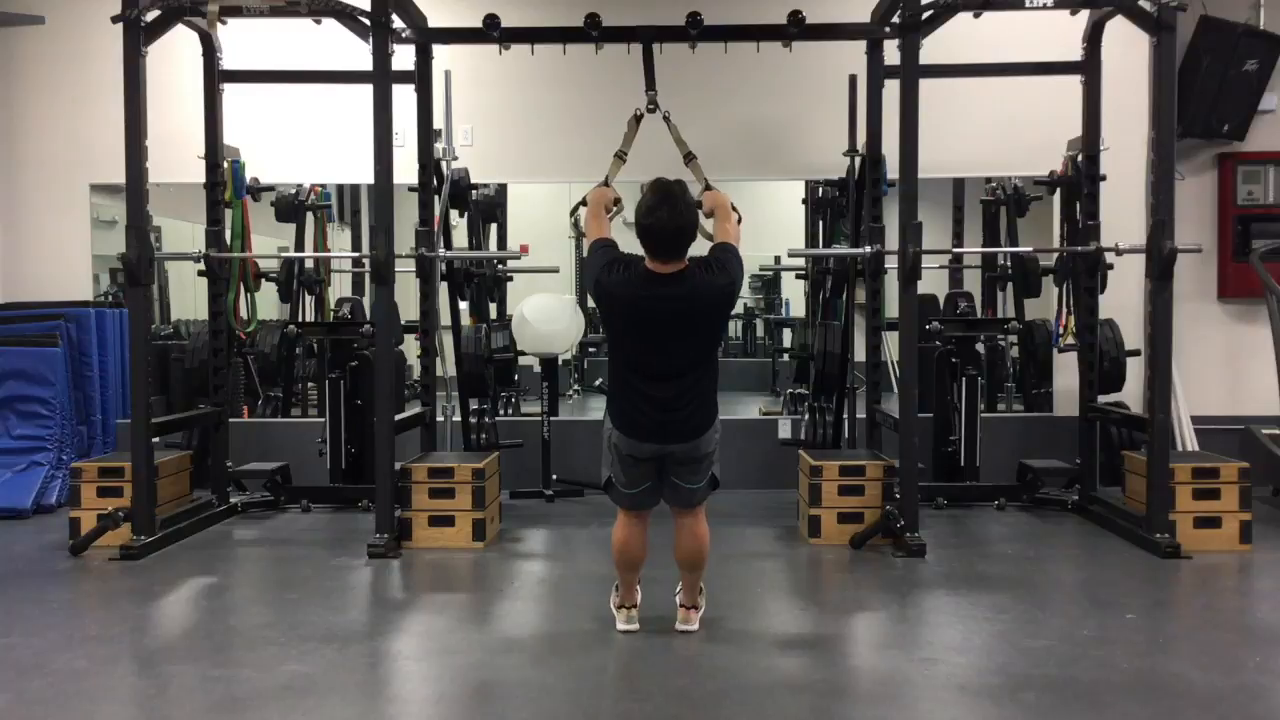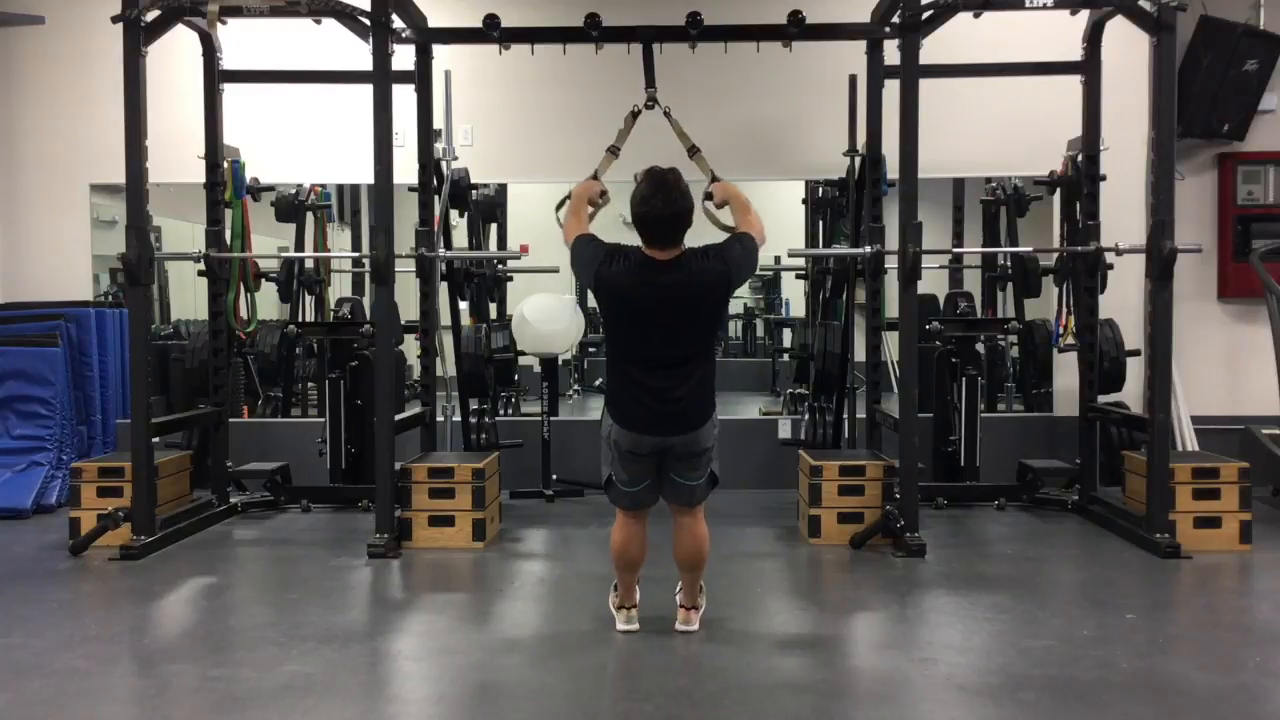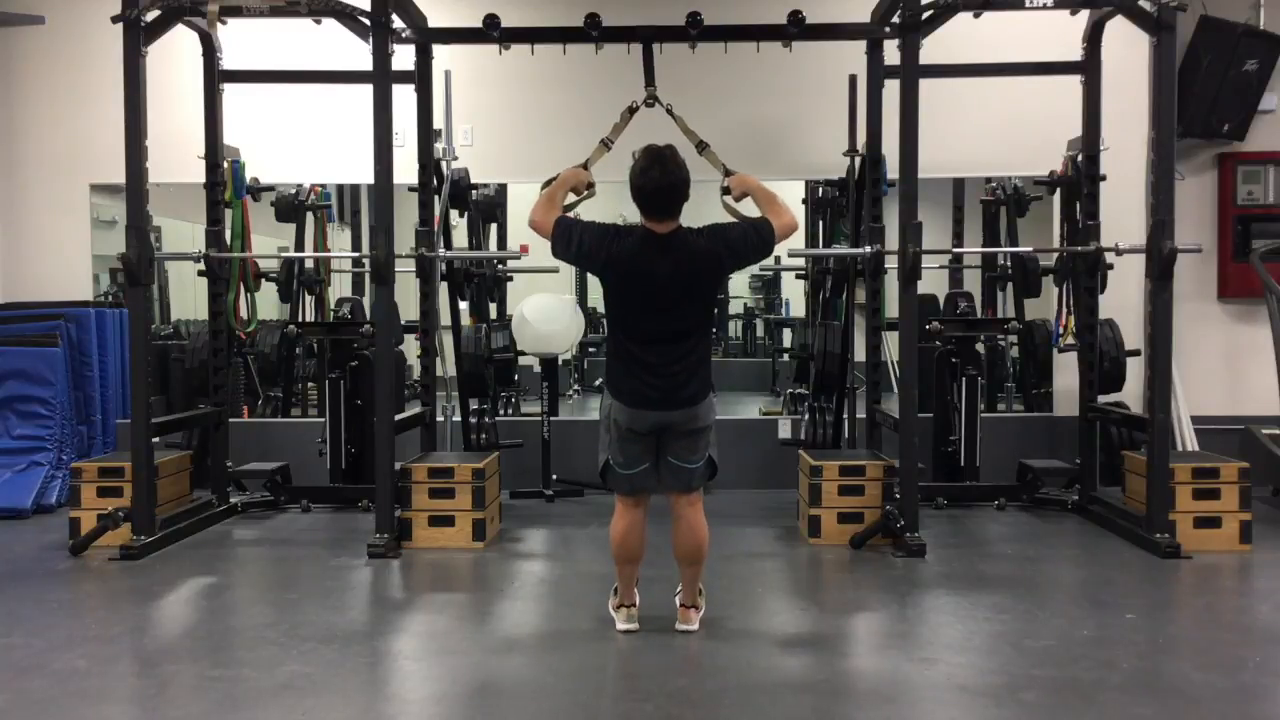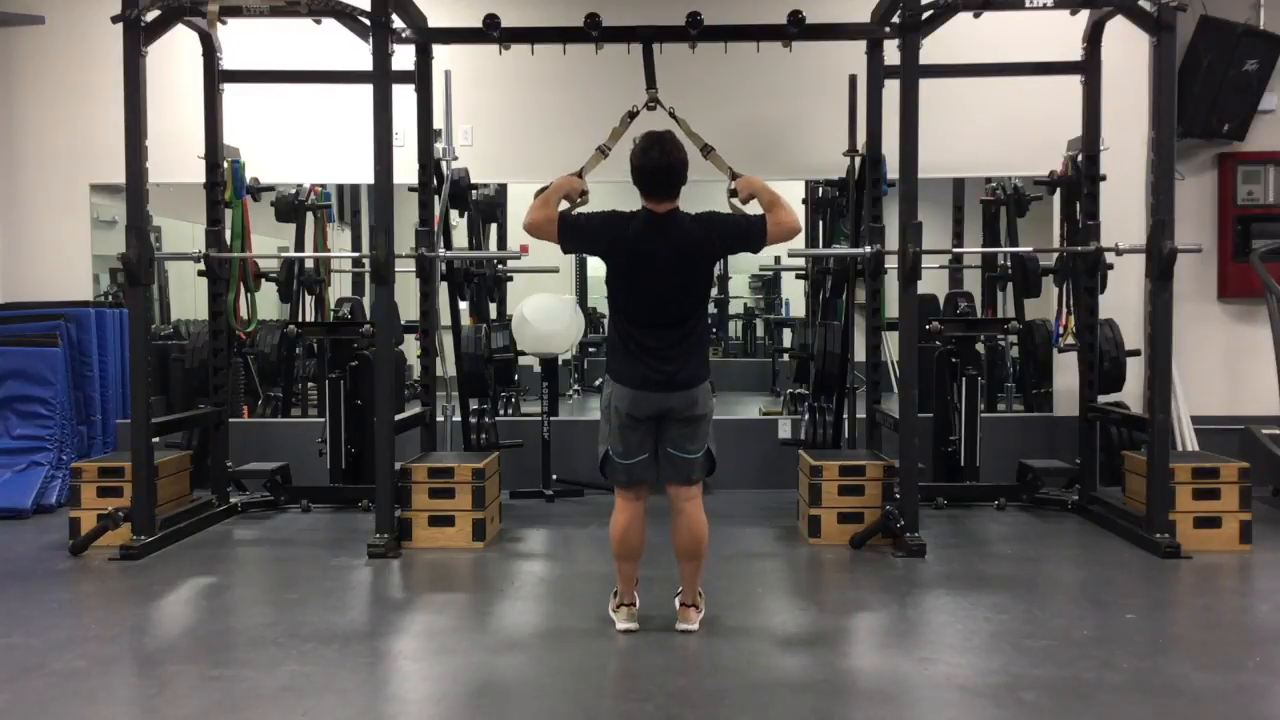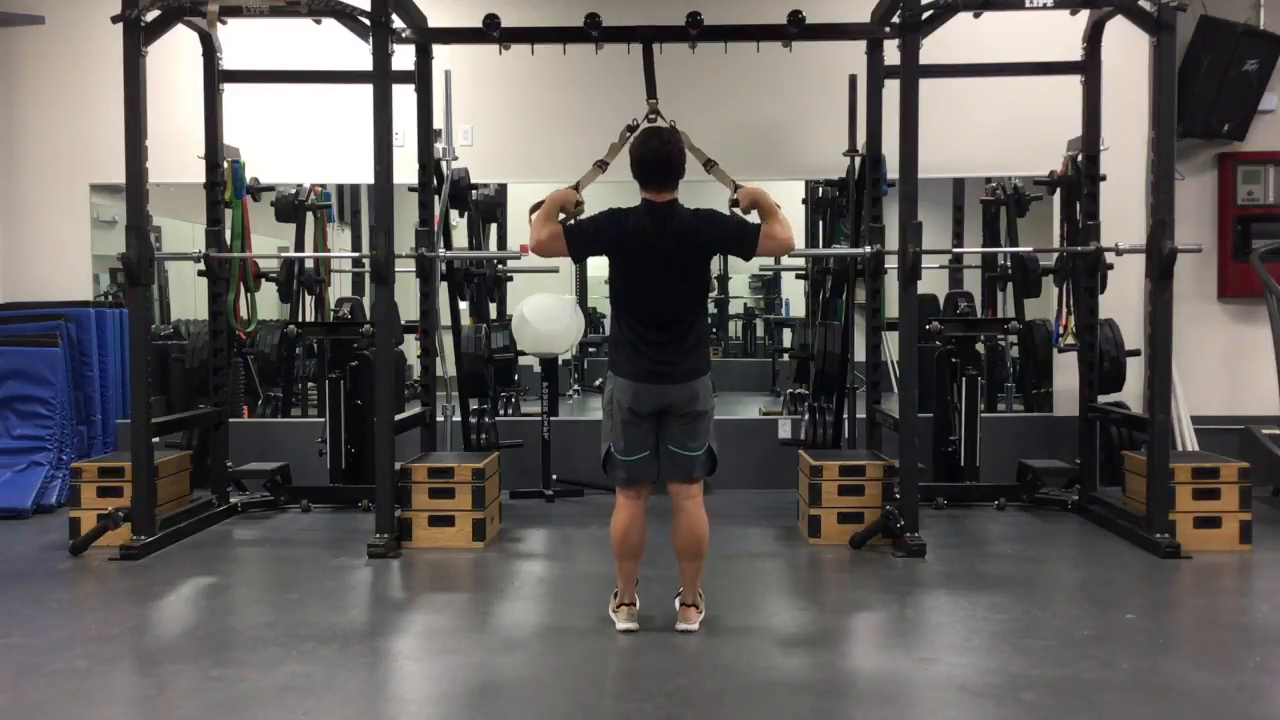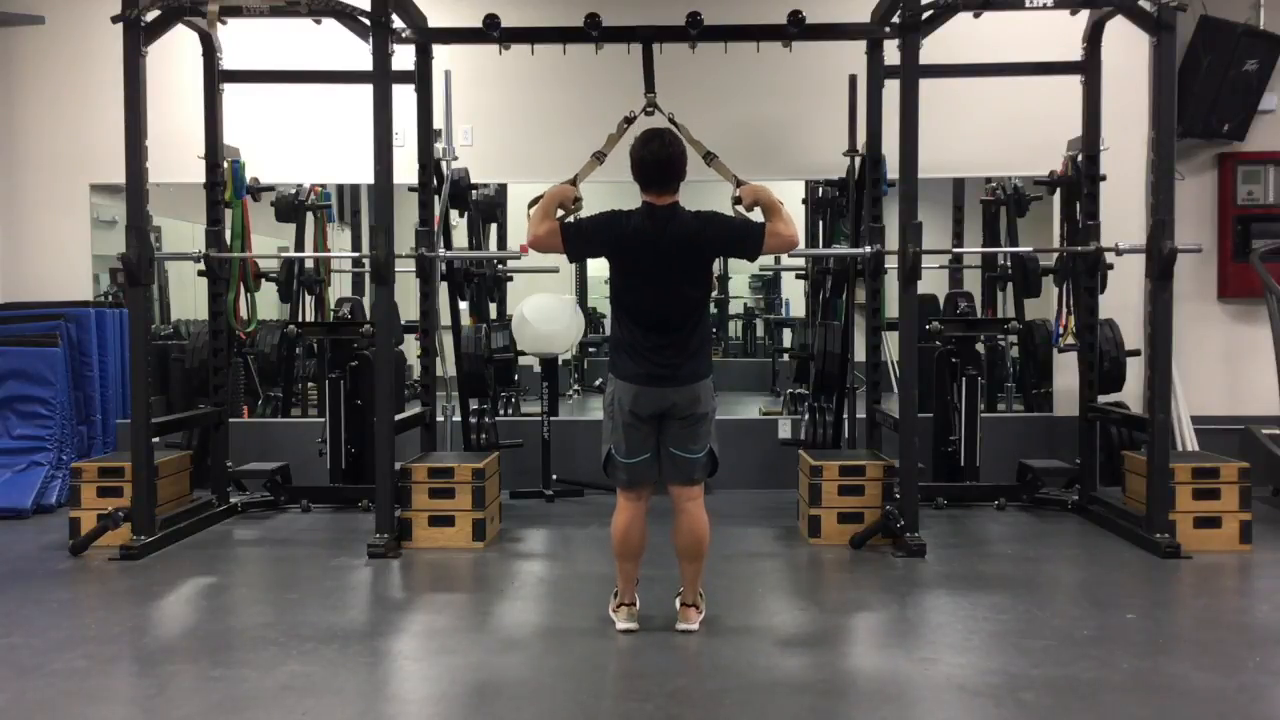
dt=0.3s
person 1, frame 1
left shoulder: (612, 283)
right shoulder: (717, 285)
left elbow: (595, 229)
right elbow: (727, 231)
left wrist: (599, 199)
right wrist: (719, 204)
left hip: (630, 426)
right hip: (695, 427)
left knee: (631, 514)
right knee: (690, 513)
left ankle: (627, 603)
right ankle: (690, 604)
person 1, frame 2
left shoulder: (610, 272)
right shoulder: (714, 272)
left elbow: (574, 231)
right elbow: (753, 231)
left wrist: (582, 194)
right wrist: (732, 195)
left hip: (629, 421)
right hip: (693, 421)
left knee: (630, 515)
right knee: (689, 513)
left ankle: (625, 603)
right ankle: (690, 604)
person 1, frame 3
left shoulder: (611, 248)
right shoulder: (712, 249)
left elbow: (541, 219)
right elbow: (784, 222)
left wrist: (567, 180)
right wrist: (749, 185)
left hip: (628, 401)
right hip: (690, 401)
left knee: (629, 504)
right knee: (688, 503)
left ankle: (625, 603)
right ankle: (690, 604)
person 1, frame 4
left shoulder: (614, 231)
right shoulder: (708, 231)
left elbow: (534, 221)
right elbow: (789, 224)
left wrist: (561, 187)
right wrist: (758, 188)
left hip: (628, 387)
right hip: (689, 387)
left knee: (629, 497)
right knee: (688, 496)
left ankle: (625, 602)
right ankle: (690, 604)
person 1, frame 5
left shoulder: (616, 226)
right shoulder: (705, 226)
left elbow: (541, 241)
right elbow: (782, 240)
left wrist: (557, 201)
right wrist: (760, 199)
left hip: (631, 381)
right hip: (689, 382)
left knee: (630, 495)
right knee: (688, 494)
left ankle: (626, 602)
right ankle: (690, 603)
person 1, frame 6
left shoulder: (616, 229)
right shoulder: (706, 229)
left elbow: (538, 235)
right elbow: (786, 236)
left wrist: (554, 196)
right wrist: (763, 196)
left hip: (631, 384)
right hip: (691, 384)
left knee: (631, 497)
right knee: (689, 496)
left ankle: (625, 602)
right ankle: (690, 603)
